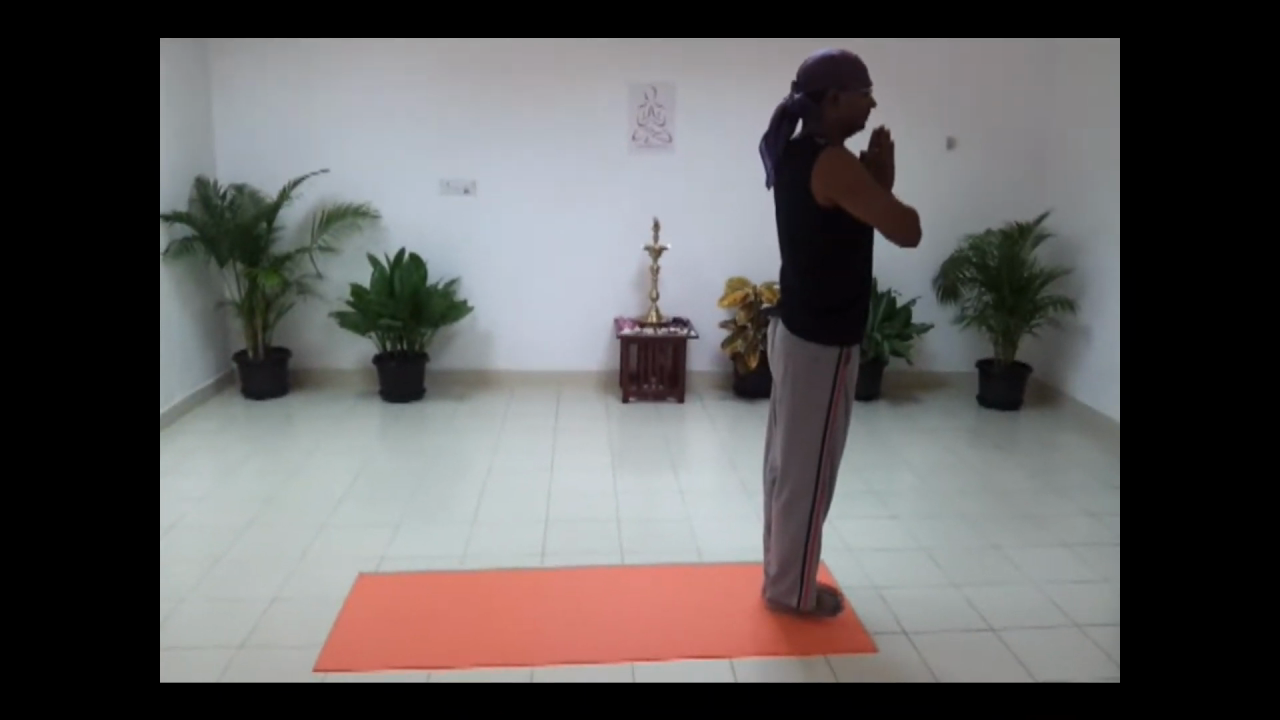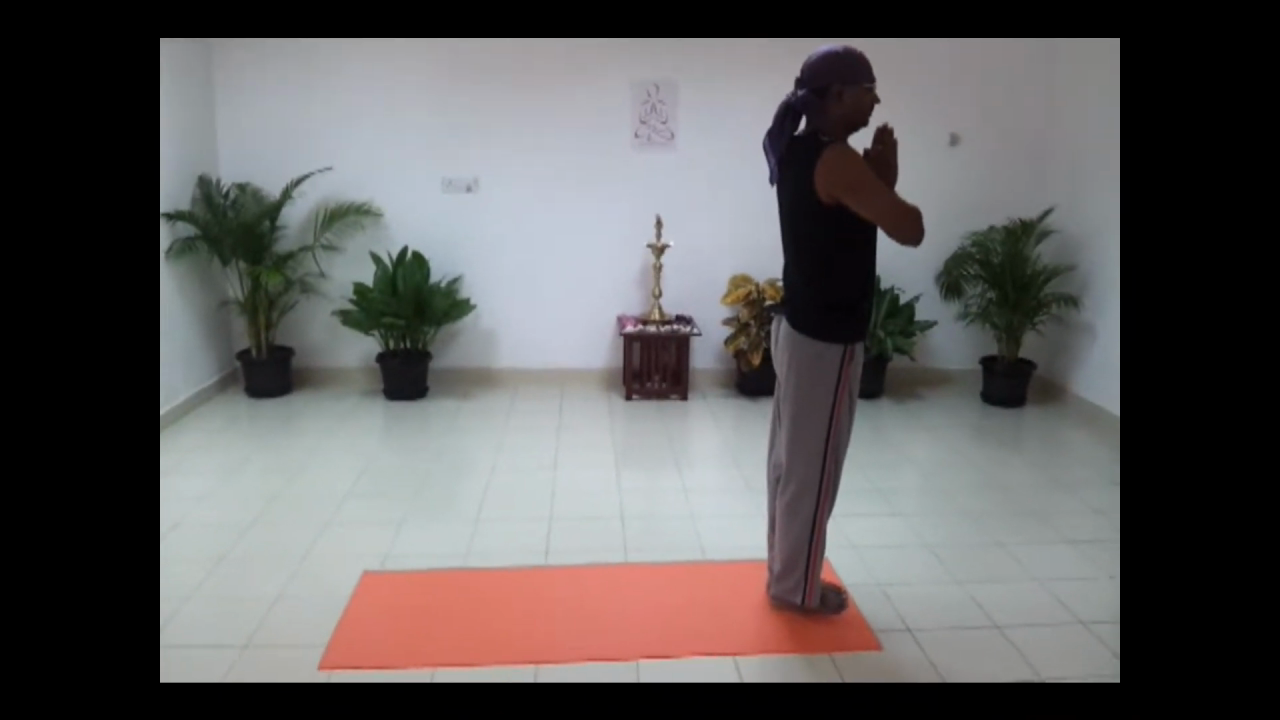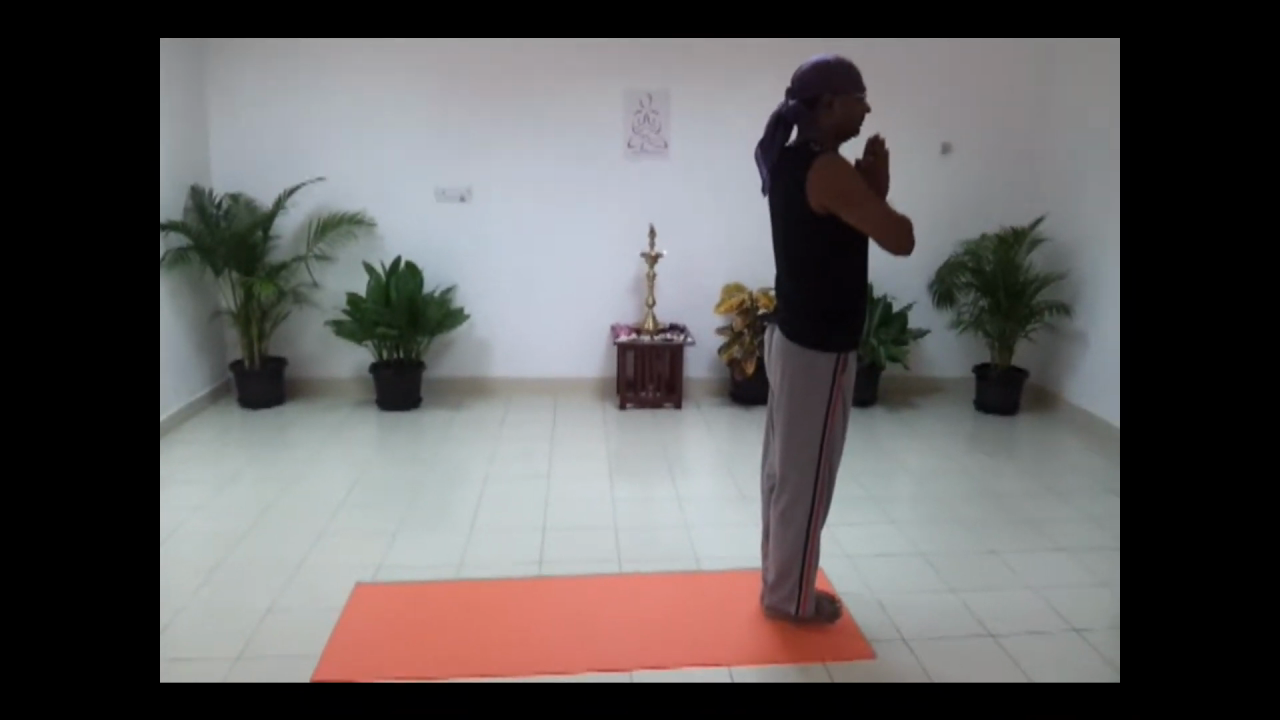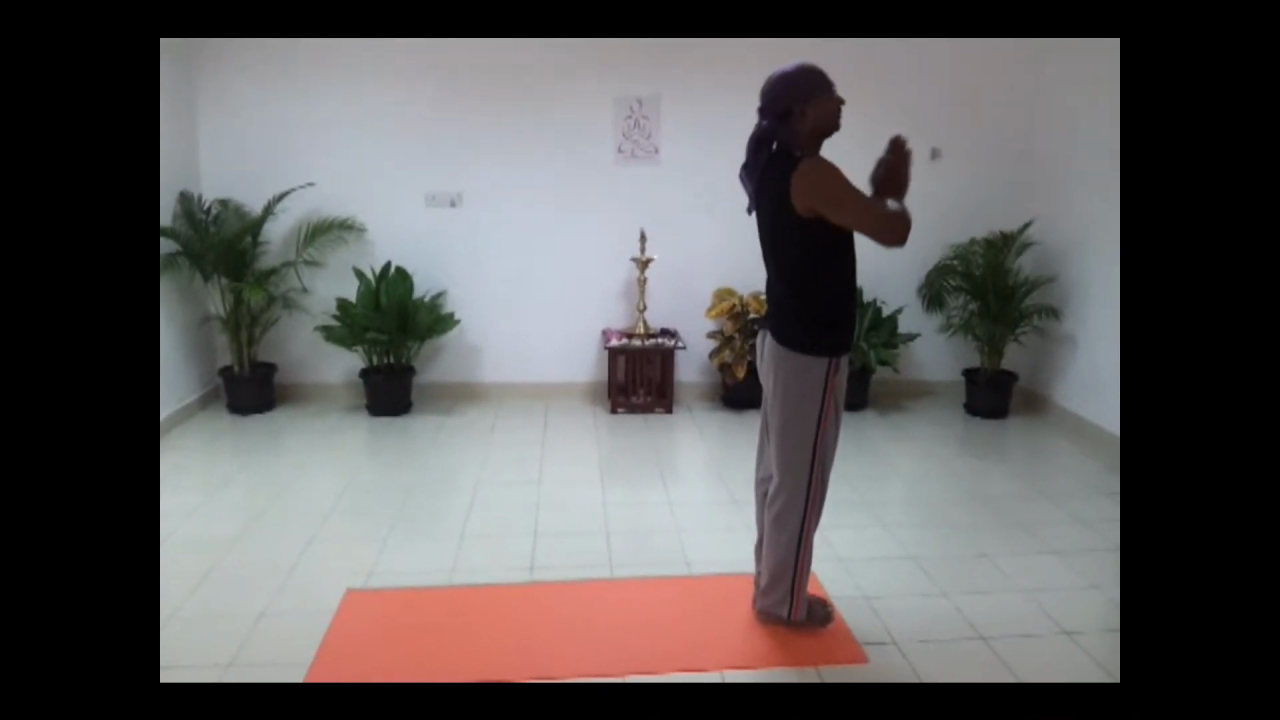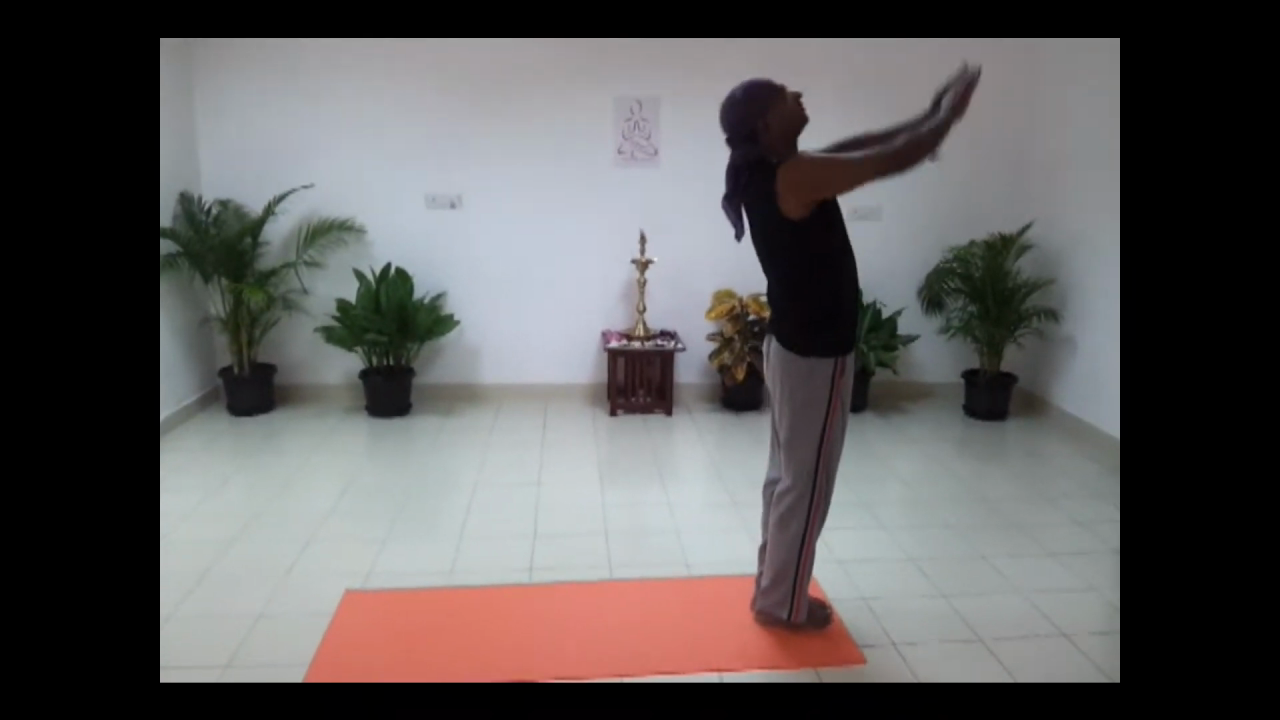
dt=0.3s
person 1, frame 1
left shoulder: (797, 155)
right shoulder: (833, 164)
left elbow: (851, 217)
right elbow: (907, 230)
left wrist: (874, 181)
right wrist: (883, 180)
left hip: (795, 330)
right hip: (822, 342)
left knee: (788, 463)
right knee: (808, 470)
left ankle: (783, 574)
right ankle: (792, 590)
person 1, frame 2
left shoulder: (800, 152)
right shoulder: (837, 162)
right elbow: (910, 229)
left wrist: (876, 180)
right wrist: (886, 181)
left hip: (799, 327)
right hip: (826, 340)
left knee: (791, 461)
right knee: (812, 467)
left ankle: (787, 572)
right ankle: (797, 588)
person 1, frame 3
left shoulder: (792, 162)
right shoulder: (828, 171)
right elbow: (901, 240)
left wrist: (868, 191)
right wrist: (877, 193)
left hip: (792, 337)
right hip: (819, 349)
left knee: (786, 470)
right knee: (806, 477)
left ankle: (781, 582)
right ankle: (790, 598)
person 1, frame 4
left shoulder: (778, 168)
right shoulder: (812, 175)
left elbow: (857, 220)
right elbow: (893, 232)
left wrist: (876, 194)
right wrist: (893, 193)
left hip: (784, 342)
right hip: (811, 353)
left knee: (779, 474)
right knee: (799, 482)
left ankle: (774, 586)
right ankle: (782, 601)
person 1, frame 5
left shoulder: (769, 171)
right shoulder: (792, 175)
left elbow: (860, 149)
right elbow: (894, 157)
left wrist: (934, 111)
right wrist: (949, 109)
left hip: (793, 347)
right hip: (815, 356)
left knee: (787, 476)
right knee: (804, 484)
left ankle: (773, 586)
right ankle: (780, 604)
